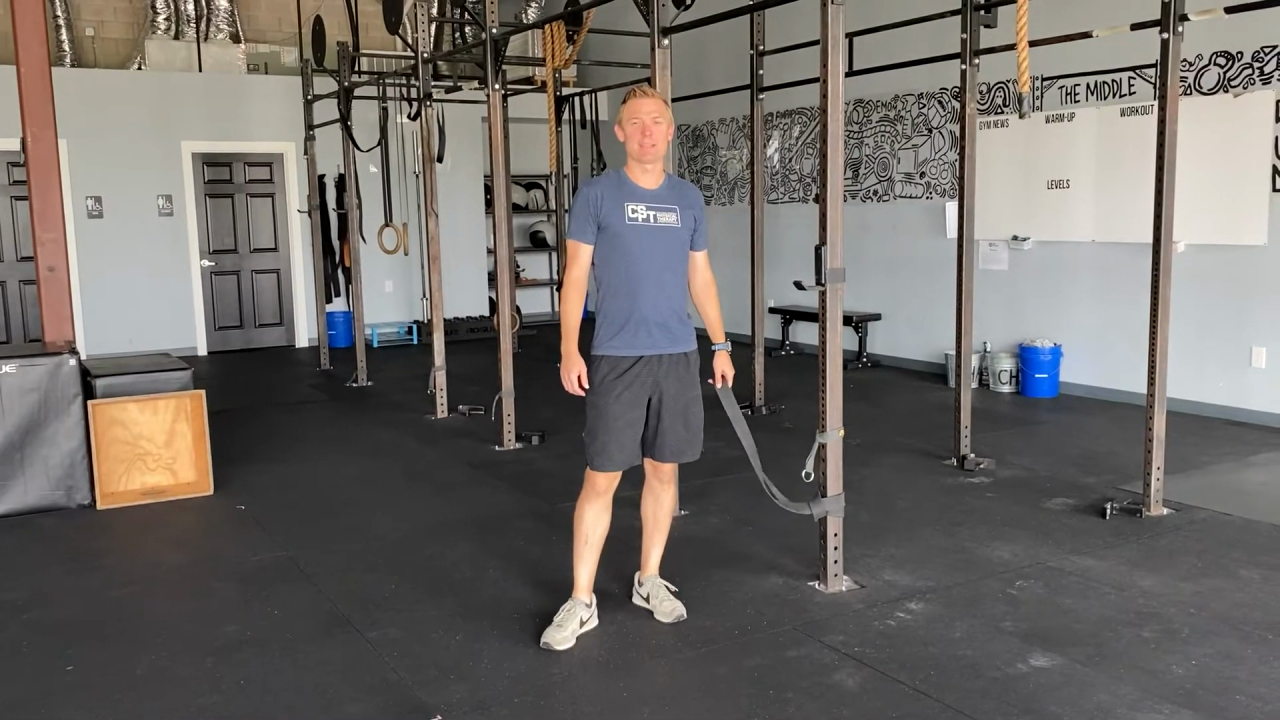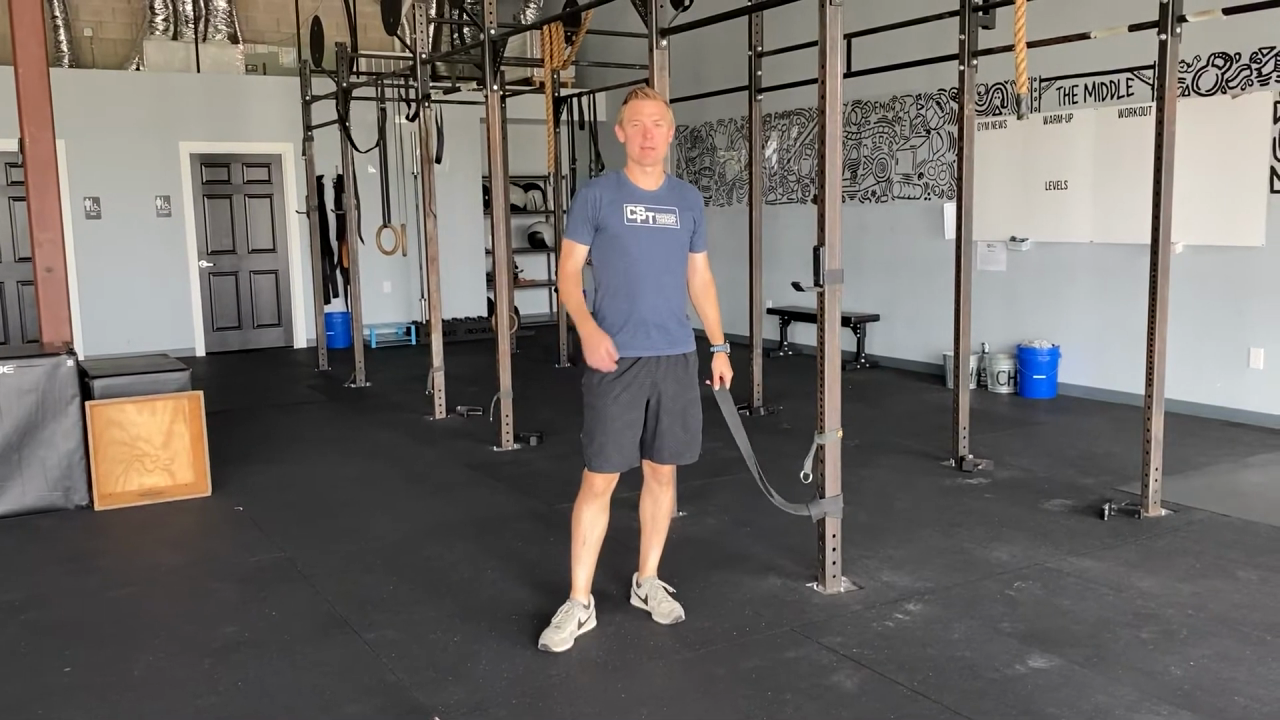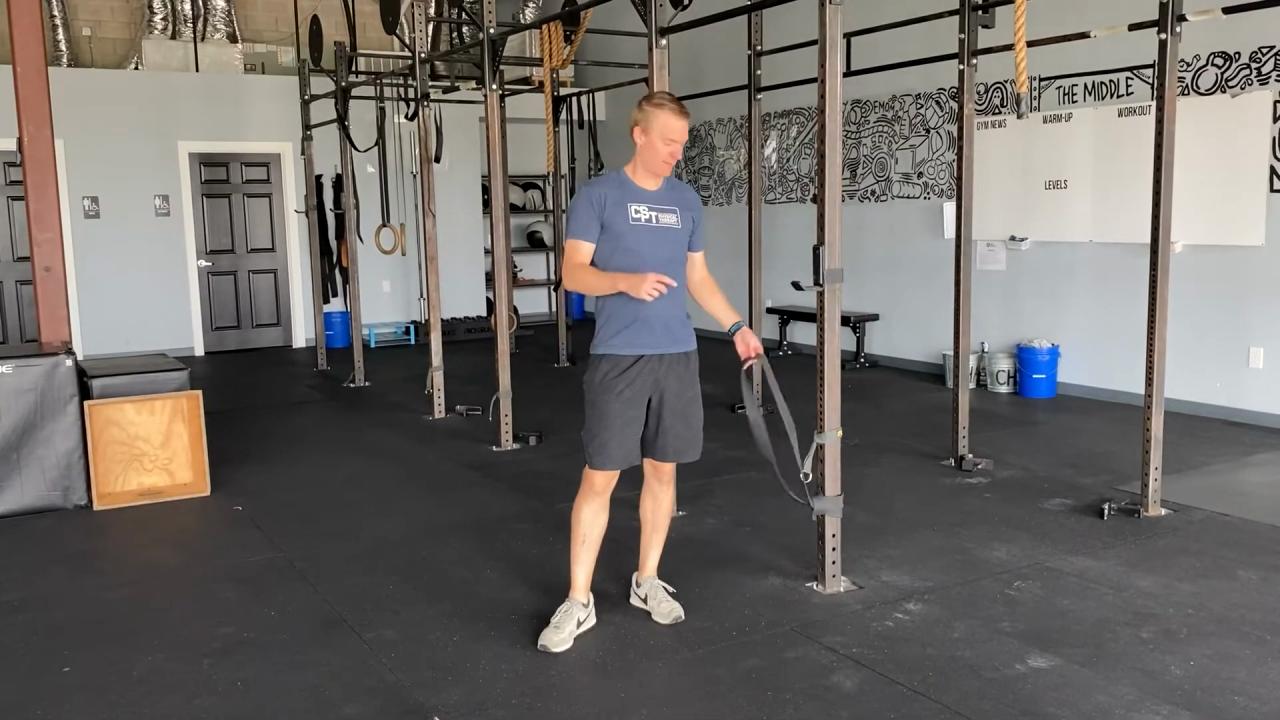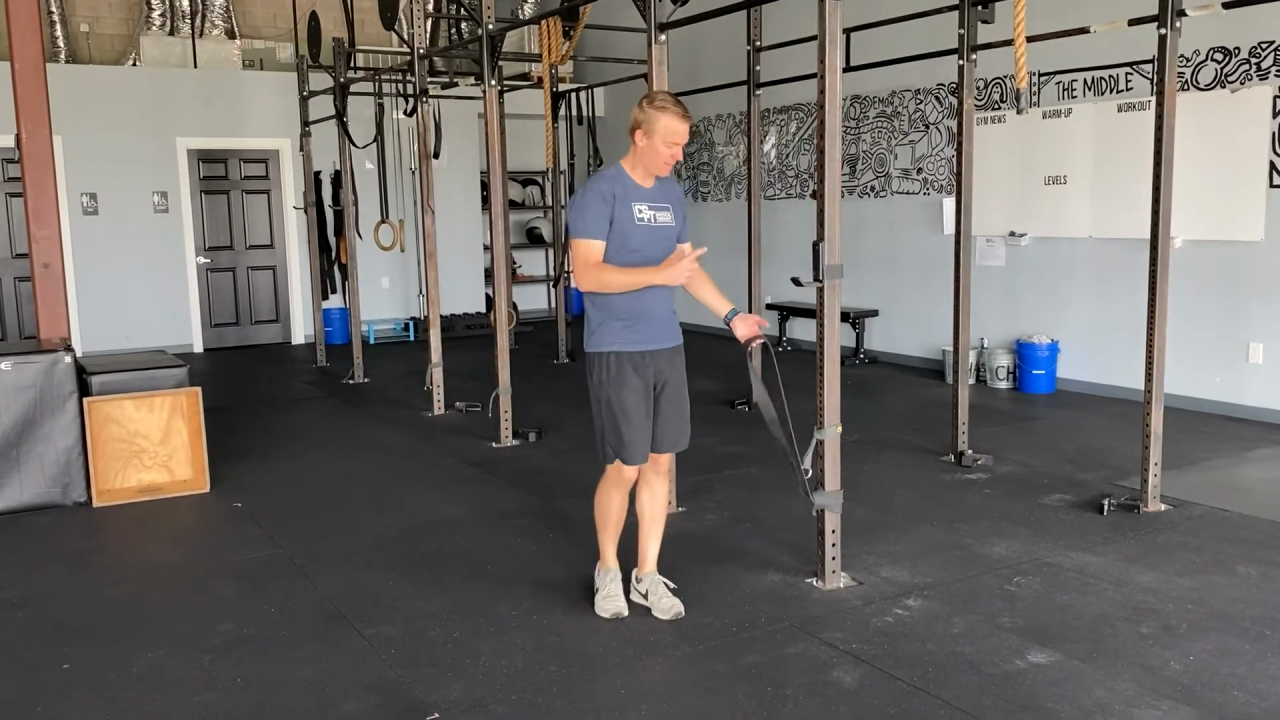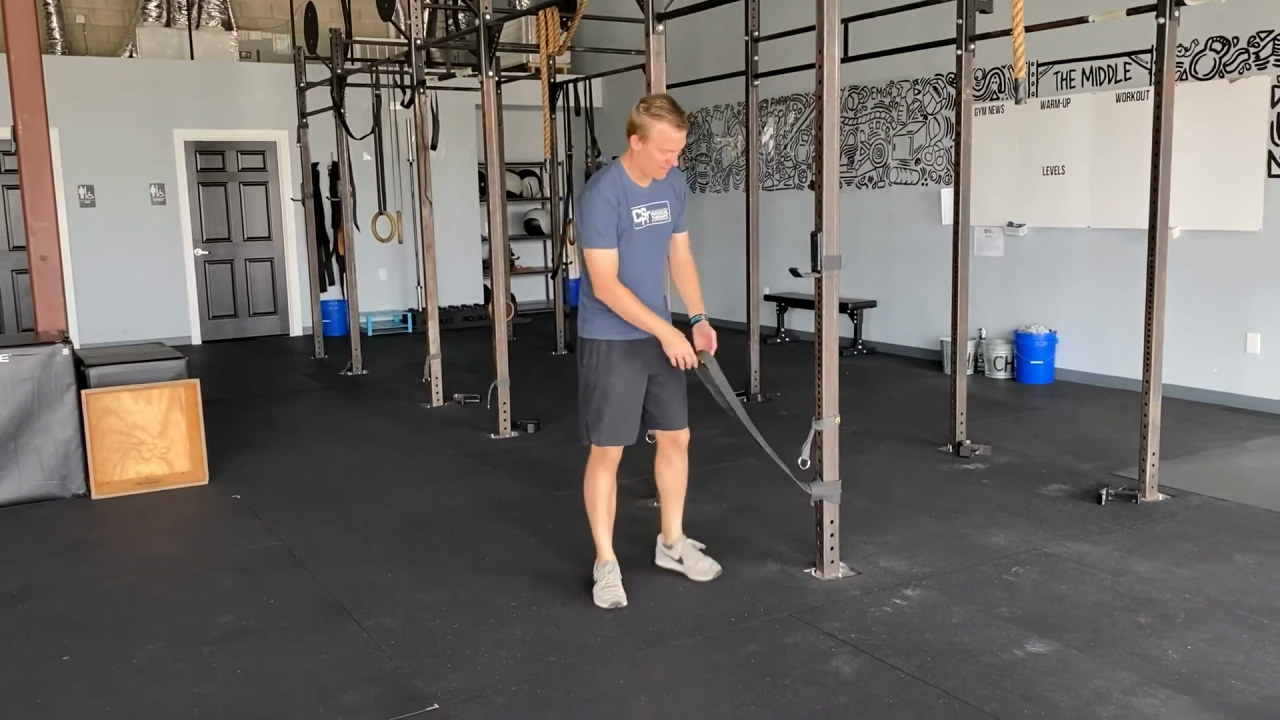
dt=0.4s
person 1, frame 1
left shoulder: (688, 198)
right shoulder: (596, 194)
left elbow: (700, 276)
right elbow: (575, 276)
left wrist: (720, 344)
right wrist: (570, 350)
left hip: (678, 356)
right hip: (616, 358)
left knee: (663, 470)
right knee: (601, 478)
left ankle: (649, 580)
right ankle: (581, 601)
person 1, frame 2
left shoulder: (689, 199)
right shoulder: (595, 195)
left elbow: (700, 278)
right elbow: (569, 271)
left wrist: (719, 346)
right wrist: (587, 328)
left hip: (677, 357)
right hip: (617, 360)
left knee: (662, 472)
right knee: (600, 478)
left ankle: (648, 581)
right ankle: (579, 602)
person 1, frame 3
left shoulder: (686, 199)
right shoulder: (598, 194)
right elbow: (573, 272)
left wrist: (737, 328)
right wrist: (628, 281)
left hip: (677, 355)
right hip: (618, 356)
left knee: (662, 470)
right knee: (600, 476)
left ankle: (647, 580)
right ankle: (578, 601)
person 1, frame 4
left shoulder: (673, 193)
right shoulder: (599, 192)
right elbow: (586, 274)
left wrist: (732, 314)
right wrist: (658, 273)
left hip: (667, 348)
right hip: (615, 352)
left knee: (660, 463)
right knee: (625, 467)
left ankle: (647, 573)
right ankle: (608, 570)
person 1, frame 5
left shoulder: (674, 185)
right shoulder: (602, 195)
right elbow: (605, 285)
left wrist: (698, 319)
right wrist: (665, 332)
left hip: (659, 335)
right hip: (610, 340)
left knee: (676, 438)
right knee: (608, 451)
left ankle: (673, 540)
right ankle: (606, 562)
